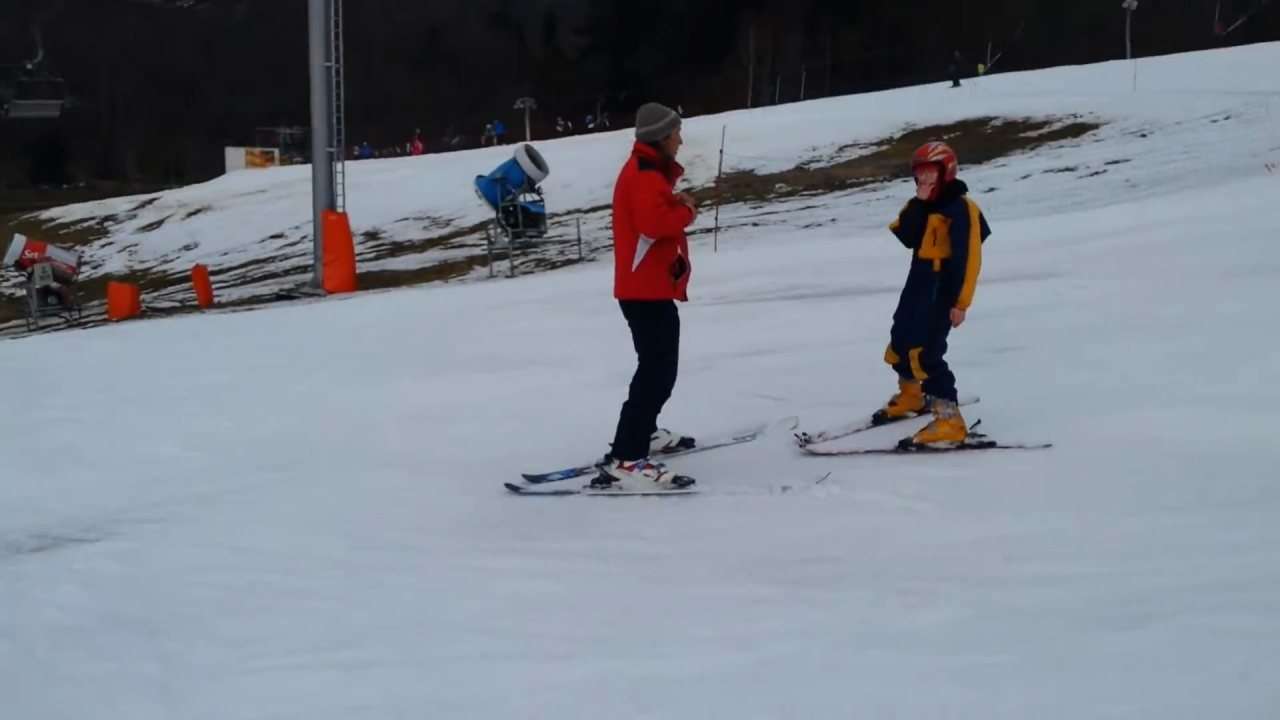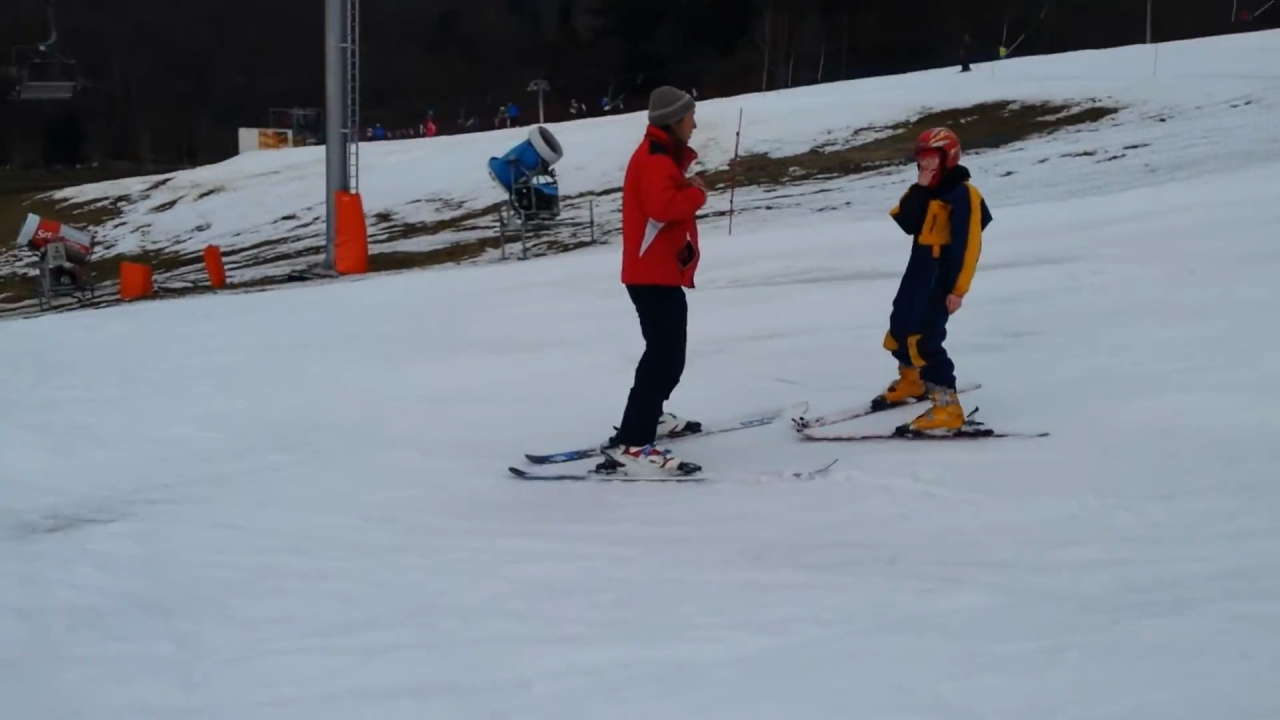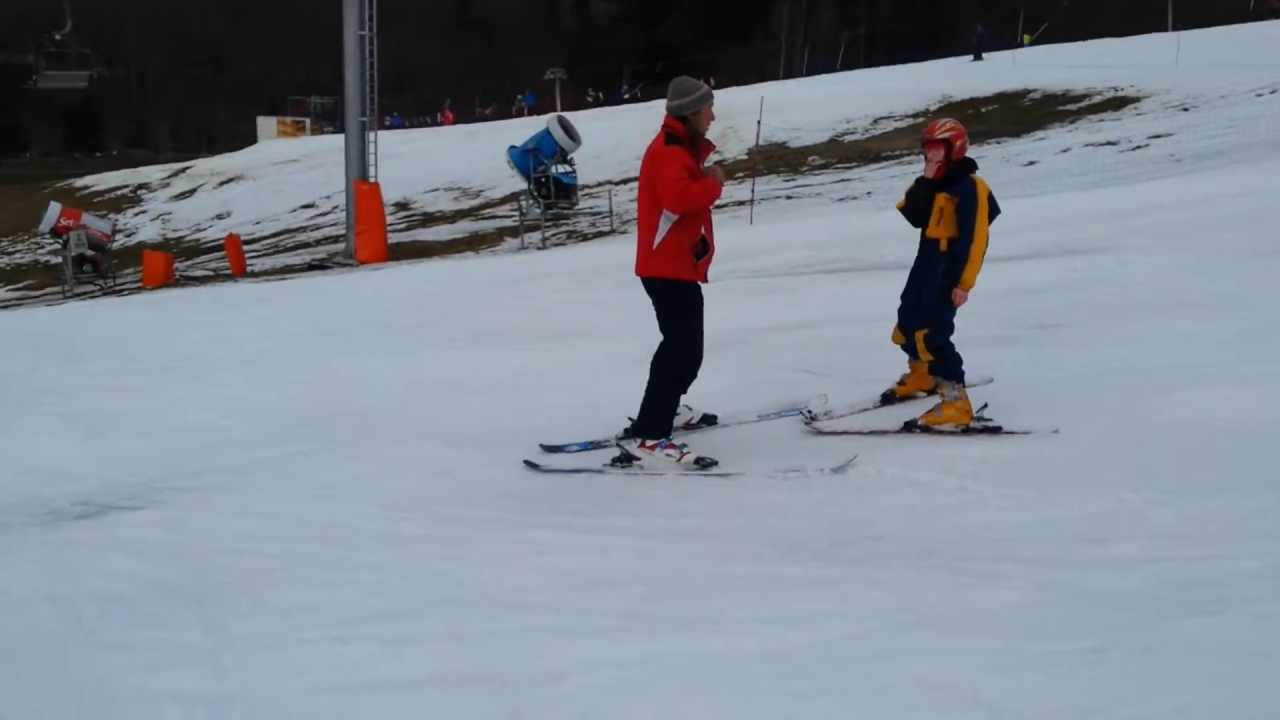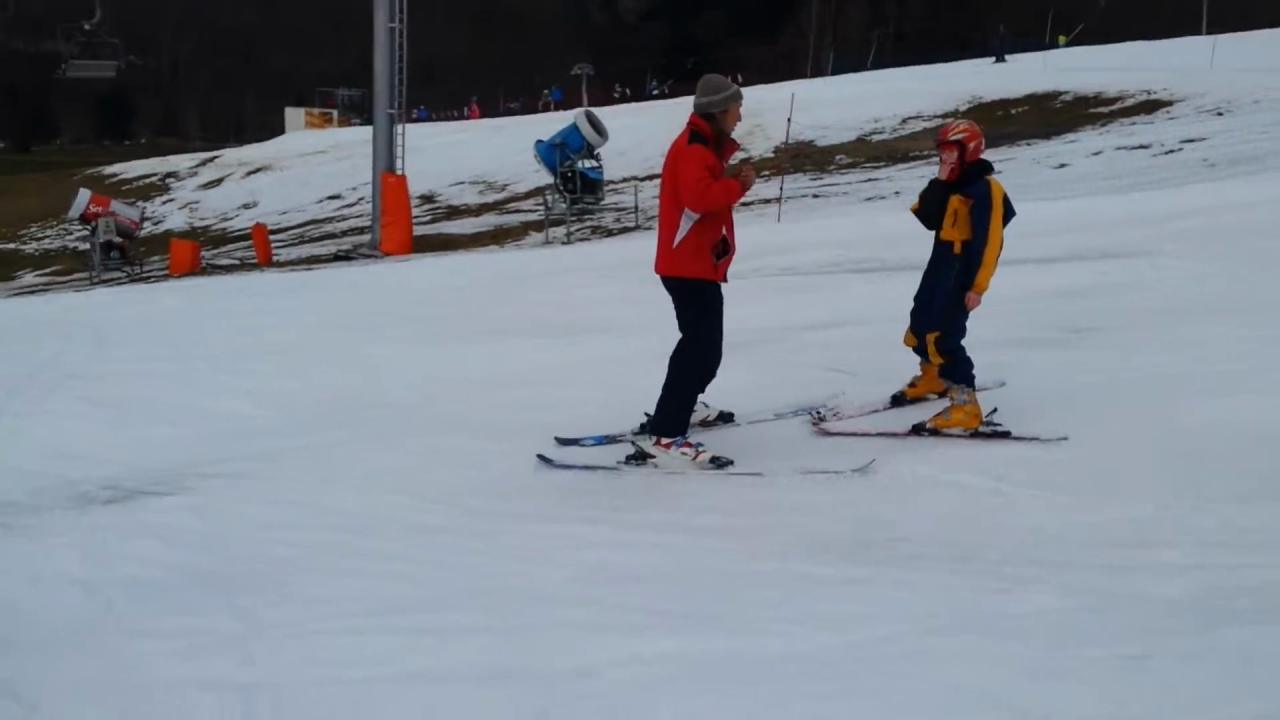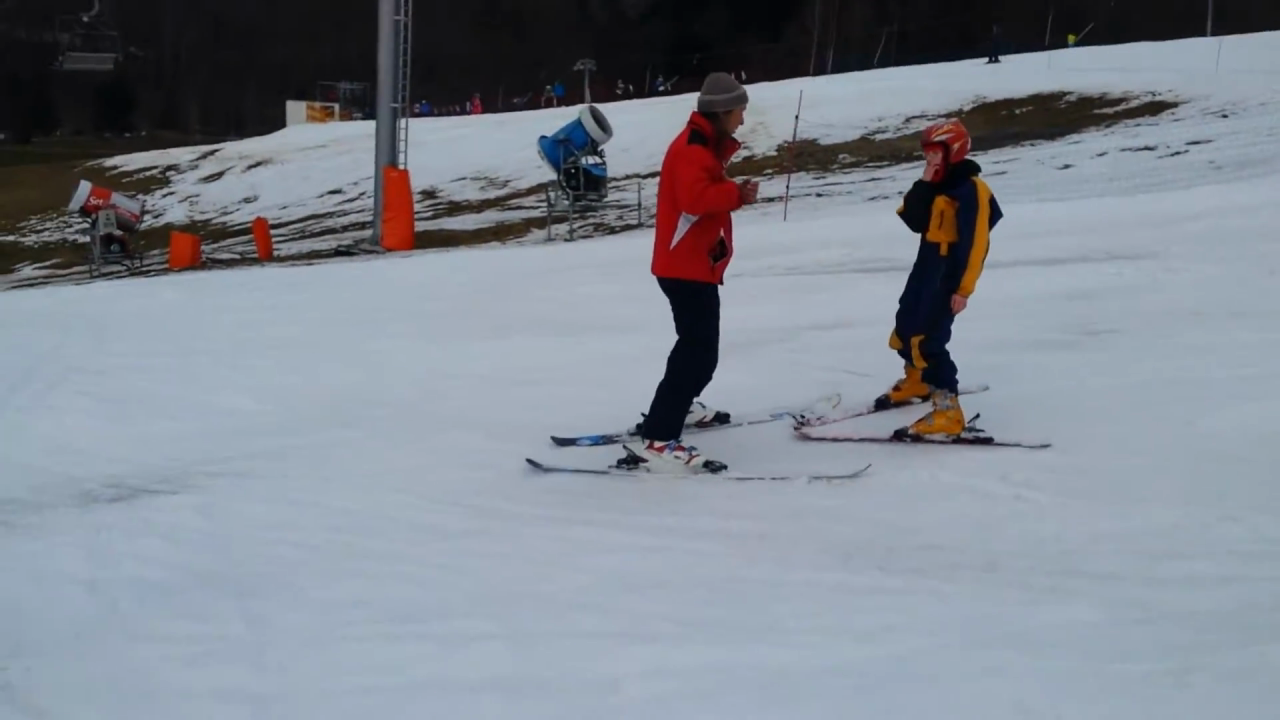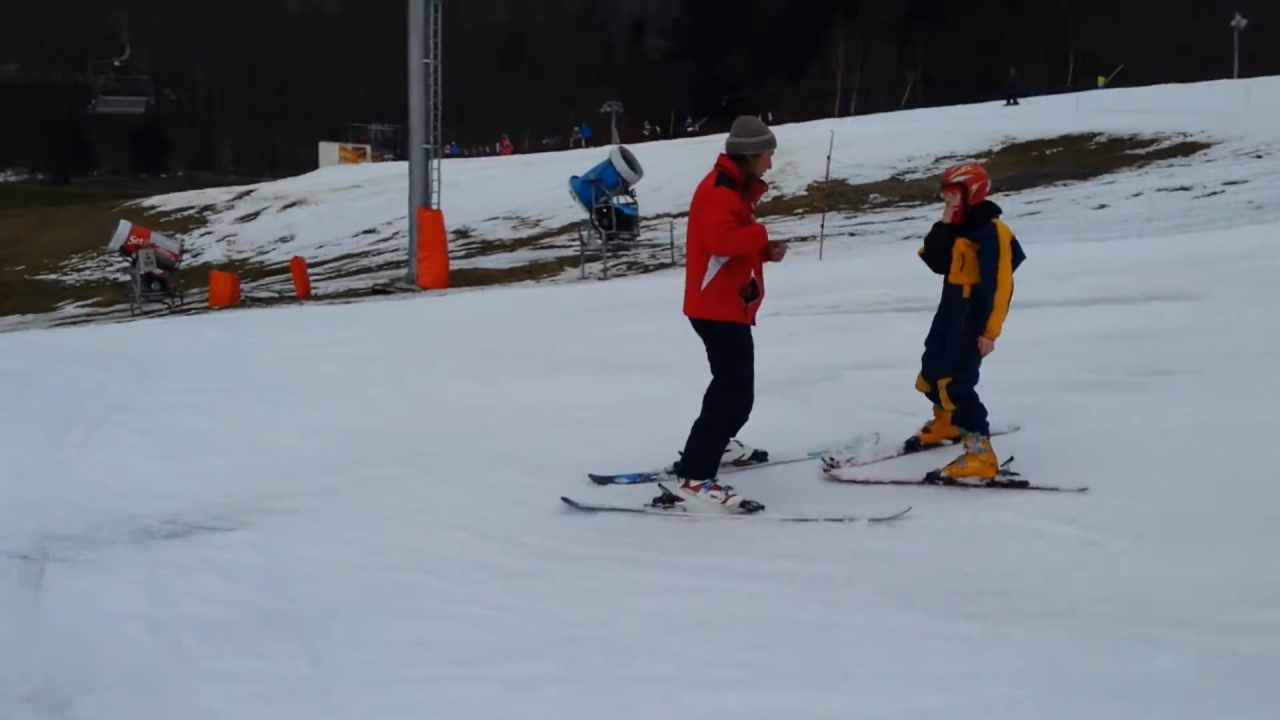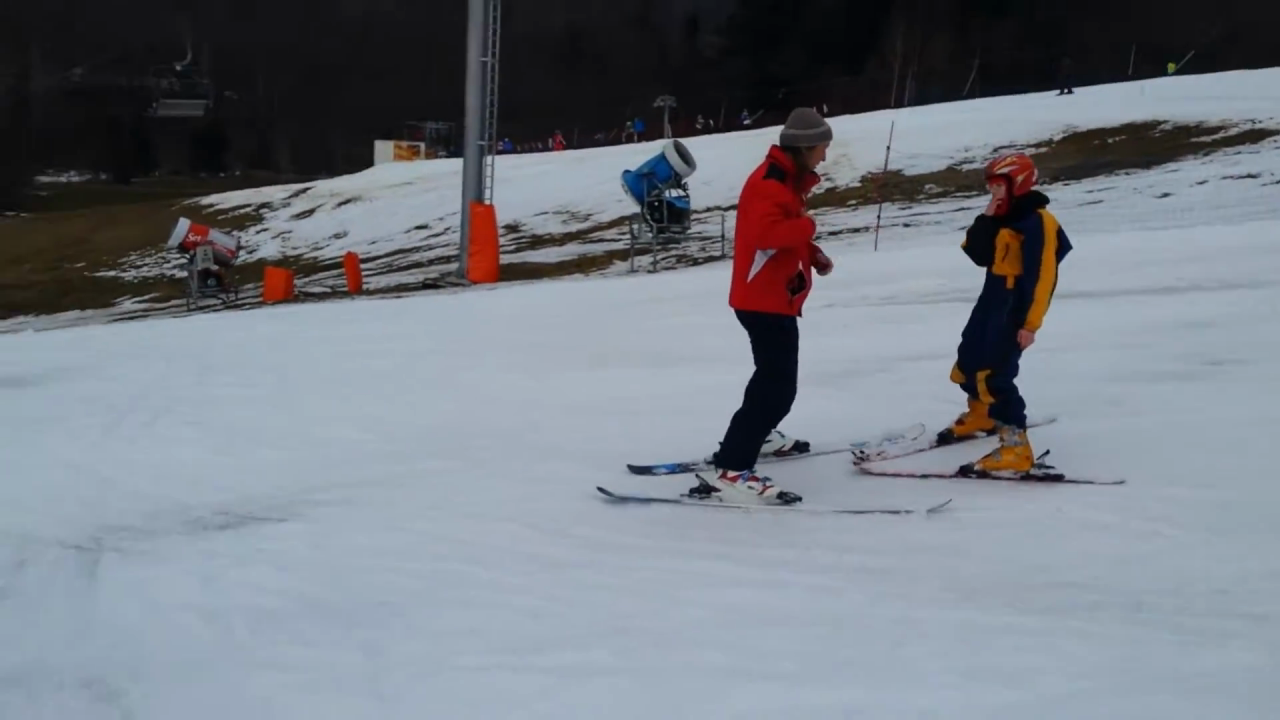
dt=0.1s
person 1, frame 1
left shoulder: (645, 171)
right shoulder: (644, 173)
right elbow: (654, 222)
left wrist: (676, 205)
right wrist: (686, 212)
left hip: (646, 286)
right hip: (647, 289)
left knee: (658, 366)
right knee: (657, 372)
left ankle: (644, 432)
right ankle: (626, 458)
person 1, frame 2
left shoulder: (660, 155)
right shoulder: (655, 157)
right elbow: (664, 206)
left wrist: (690, 191)
right wrist: (697, 194)
left hip: (657, 271)
right hip: (656, 274)
left knee: (663, 351)
right knee: (668, 358)
left ankle: (649, 416)
right ankle: (631, 443)
person 1, frame 3
left shoulder: (679, 147)
right shoulder: (670, 149)
left elbow: (687, 194)
right elbow: (677, 198)
left wrist: (708, 182)
right wrist: (713, 184)
left hip: (673, 264)
right hip: (670, 267)
left knee: (680, 344)
right knee: (685, 352)
left ankle: (666, 408)
right ankle: (647, 436)
person 1, frame 4
left shoulder: (703, 144)
right shoulder: (693, 147)
left elbow: (710, 195)
right elbow: (699, 196)
left wrist: (734, 182)
right wrist: (736, 184)
left hip: (694, 262)
right hip: (691, 265)
left knee: (697, 341)
right knee: (705, 352)
left ankle: (683, 405)
right ankle: (663, 434)
person 1, frame 5
left shoulder: (704, 145)
right shoulder: (693, 148)
left elbow: (709, 196)
right elbow: (695, 199)
left wrist: (738, 194)
right wrist: (734, 190)
left hip: (692, 264)
right hip: (688, 267)
left knee: (694, 343)
right knee: (701, 355)
left ankle: (679, 407)
person 1, frame 6
left shoulder: (734, 186)
right shoulder: (720, 189)
right elbow: (721, 240)
left wrist: (767, 250)
right wrist: (760, 233)
left hip: (725, 304)
right hip: (719, 307)
left knee: (729, 382)
right knee: (736, 395)
left ankle: (717, 444)
right ankle: (692, 476)
person 1, frame 7
left shoulder: (784, 179)
right shoulder: (770, 181)
right elbow: (764, 233)
left wrist: (813, 255)
right wrist: (807, 227)
left hip: (771, 296)
right hip: (765, 300)
left knee: (773, 374)
right knee: (779, 387)
left ankle: (757, 435)
right ankle: (730, 467)
person 2, frame 1
left shoulder: (961, 207)
right shoulder: (922, 204)
left elbow: (968, 257)
right elbow: (907, 238)
left wrist: (961, 301)
right wrist: (918, 204)
left hip: (943, 284)
right hip: (919, 279)
left knee: (924, 351)
right knee: (900, 341)
left ankle: (950, 420)
right ankle: (912, 395)
person 2, frame 2
left shoulder: (962, 193)
right shoulder: (925, 189)
left elbow: (968, 244)
right elbow: (909, 225)
left wrist: (958, 288)
right wrist: (918, 190)
left hip: (943, 271)
right hip: (919, 265)
left knee: (923, 338)
right knee: (899, 328)
left ankle: (947, 406)
right ankle: (912, 381)
person 2, frame 3
left shoulder: (969, 186)
right shoulder: (933, 182)
left elbow: (974, 238)
right elbow: (915, 218)
left wrist: (964, 282)
right wrist: (924, 182)
left hip: (950, 265)
right hip: (927, 259)
left knee: (931, 332)
right knee: (907, 322)
left ankle: (956, 402)
right ankle: (922, 375)
person 2, frame 4
left shoulder: (985, 188)
right shoulder: (949, 183)
left elbow: (989, 241)
right elbow: (929, 220)
left wrist: (978, 285)
right wrist: (937, 184)
left hip: (964, 268)
right hip: (941, 261)
left knee: (942, 334)
right knee: (920, 324)
left ankle: (964, 407)
right ankle: (932, 377)
person 2, frame 5
left shoulder: (971, 189)
right shoulder: (935, 185)
left elbow: (975, 243)
right elbow: (915, 222)
left wrist: (963, 288)
right wrist: (922, 186)
left hip: (949, 270)
right hip: (927, 264)
left knee: (927, 338)
right knee: (905, 328)
left ankle: (948, 412)
right ankle: (917, 381)
person 2, frame 6
left shoulder: (991, 231)
right shoulder: (956, 226)
left elbow: (999, 284)
right elbow: (937, 264)
left wrist: (990, 330)
right wrist: (942, 227)
left hip: (974, 312)
right hip: (951, 306)
left knee: (955, 380)
right knee: (931, 369)
left ankle: (980, 454)
right ankle: (946, 423)
person 2, frame 7
left shoulder: (1037, 222)
right shoulder: (1002, 217)
left elbow: (1042, 276)
right elbow: (979, 255)
left wrist: (1031, 322)
right wrist: (985, 219)
left hip: (1016, 304)
right hip: (992, 298)
left knee: (994, 373)
right knee: (968, 361)
left ankle: (1016, 447)
right ankle: (980, 415)
